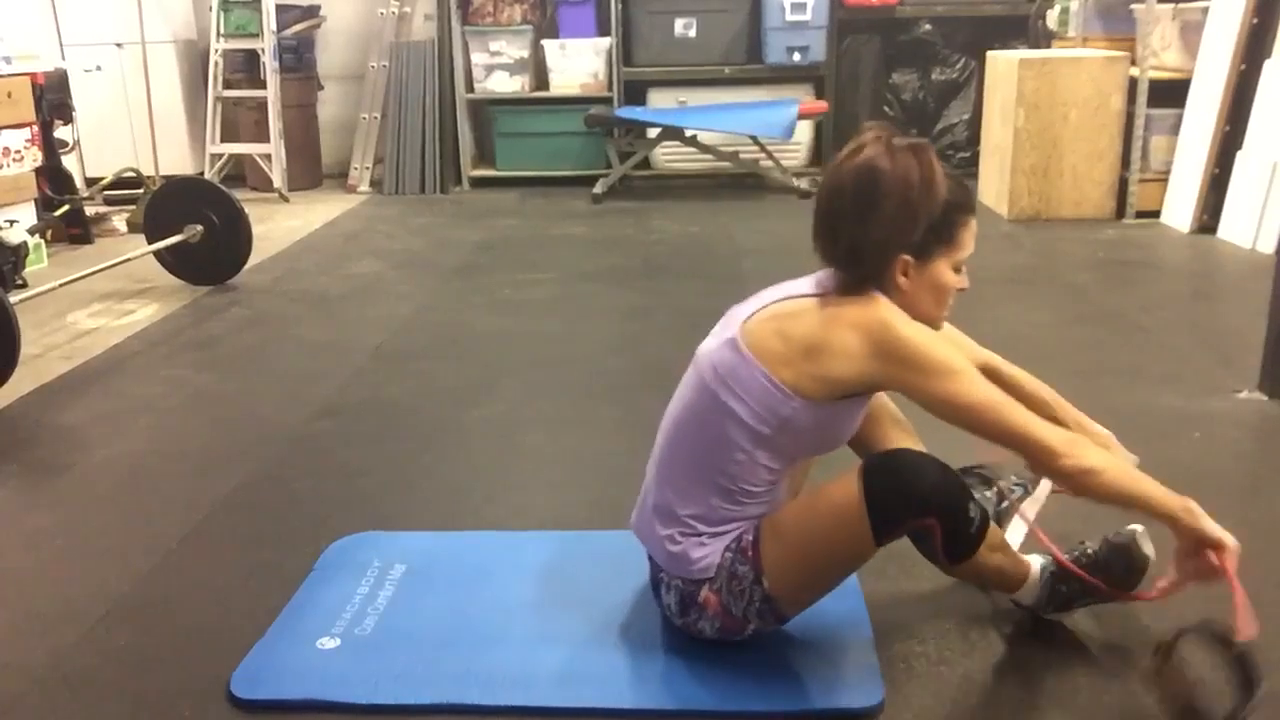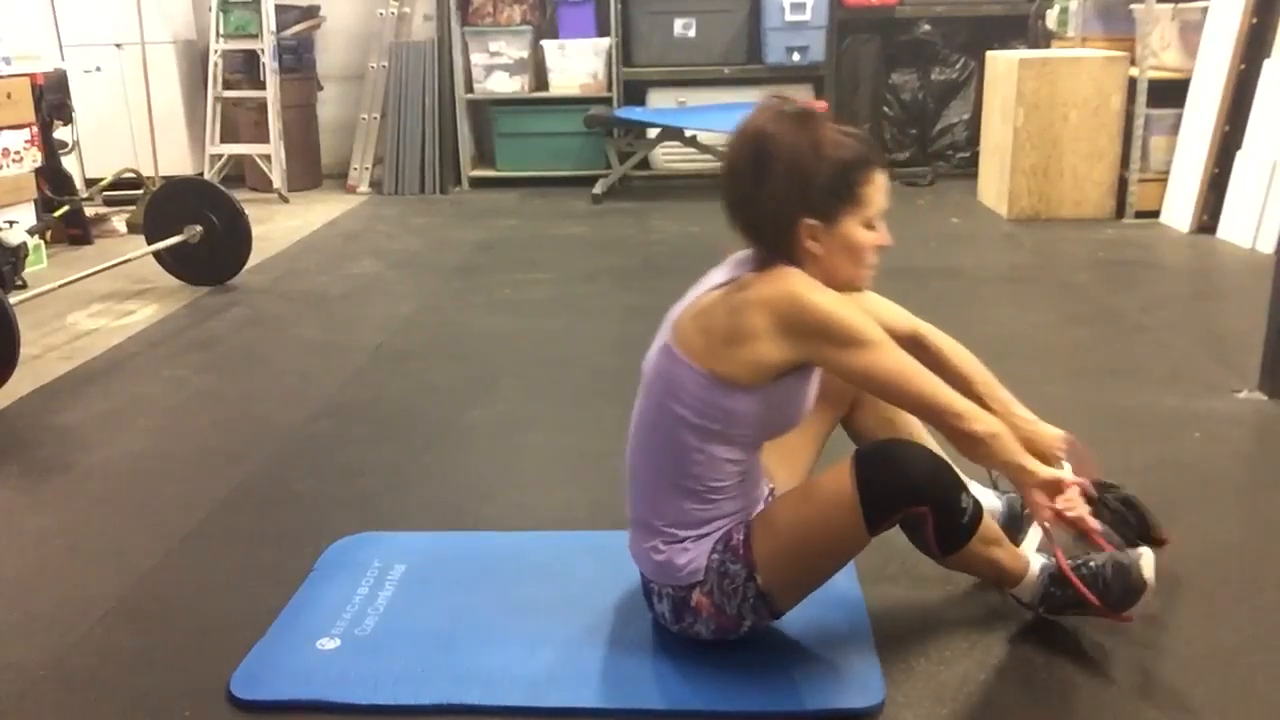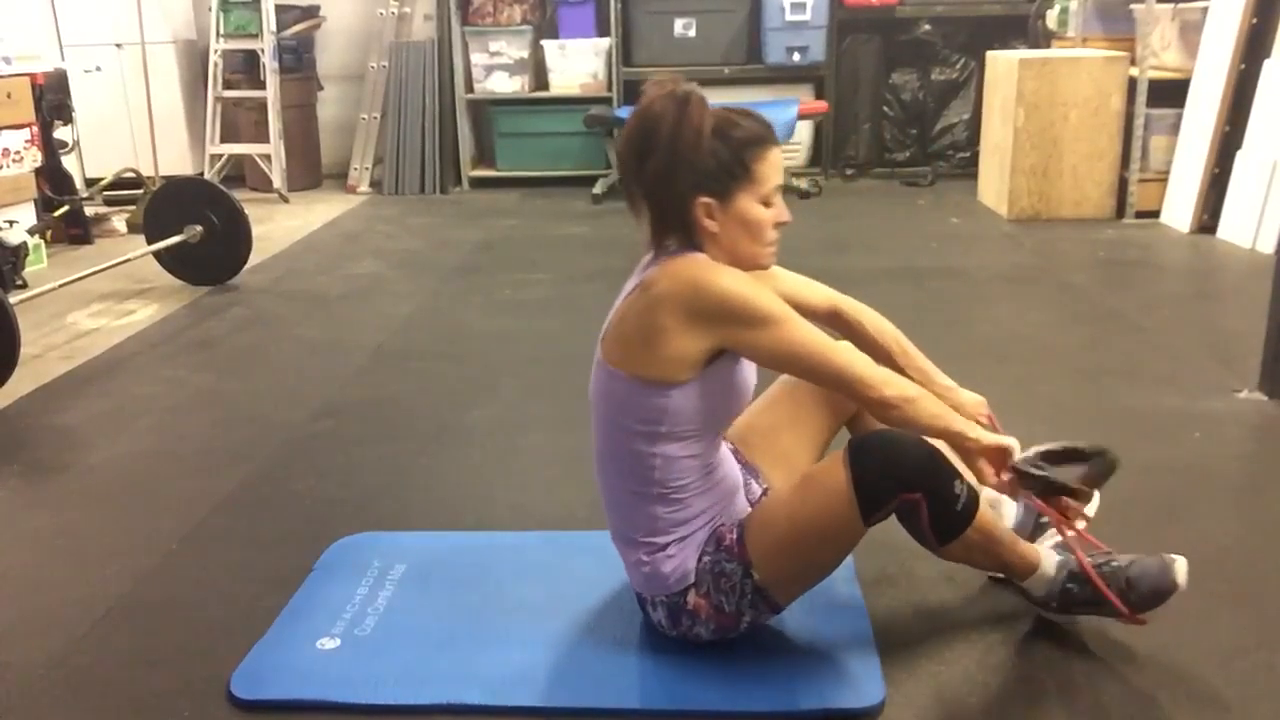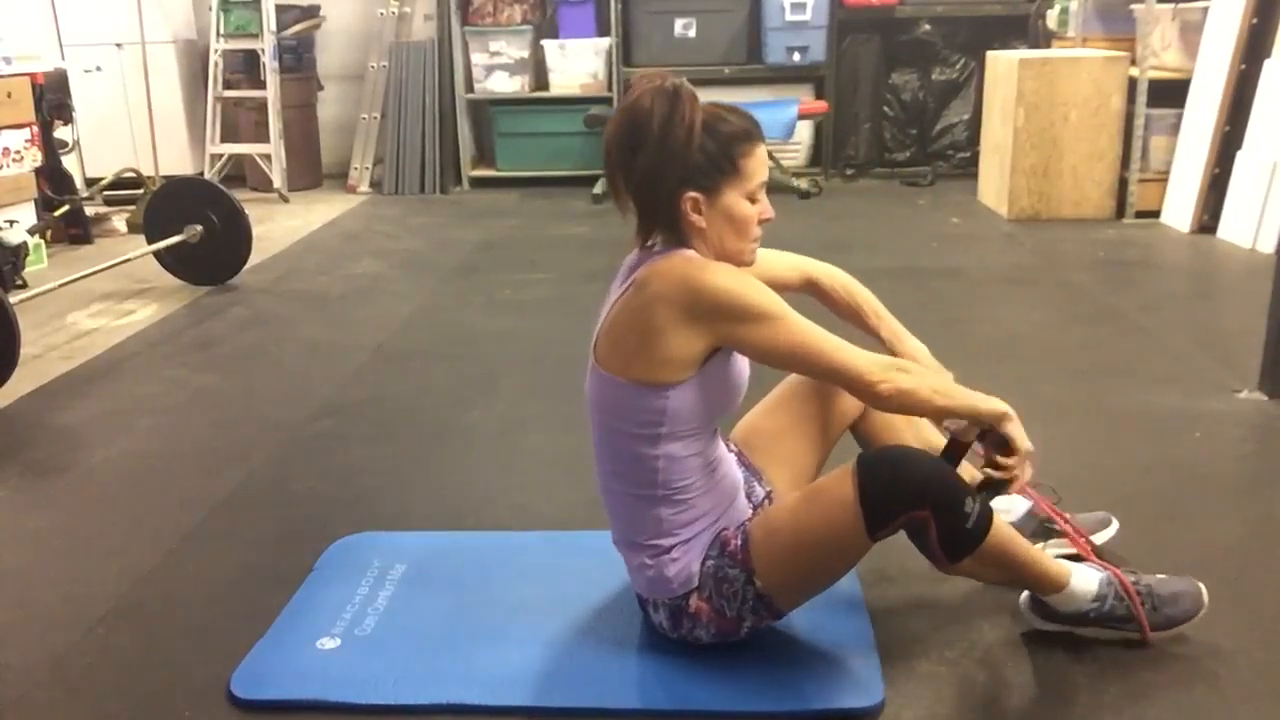
dt=0.4s
person 1, frame 1
left shoulder: (844, 298)
right shoulder: (875, 329)
left elbow: (990, 368)
right elbow: (1057, 458)
left wrist: (1098, 437)
right wrist: (1186, 517)
left hip: (697, 544)
right hip: (711, 588)
right knee: (914, 485)
left ankle: (973, 527)
right ankle: (1034, 587)
person 1, frame 2
left shoulder: (776, 274)
right shoulder: (791, 303)
left elbow: (919, 335)
right elbow: (964, 424)
left wrist: (1024, 425)
right wrist: (1033, 472)
left hip: (709, 532)
right hip: (702, 585)
left knee: (850, 375)
right knee: (903, 472)
left ankle: (984, 513)
right ankle: (1037, 584)
person 1, frame 3
left shoulder: (698, 263)
right shoulder: (701, 289)
left elbow: (844, 313)
right elbow: (882, 395)
left wrist: (948, 395)
right wrist: (971, 437)
left hip: (712, 513)
right hip: (695, 586)
left knee: (847, 370)
right knee: (897, 462)
left ankle: (1001, 519)
right ankle: (1049, 580)
person 1, frame 4
left shoulder: (677, 259)
right shoulder: (695, 286)
left elbow: (821, 277)
right elbow: (877, 382)
left wrist: (919, 360)
right wrist: (990, 410)
left hip: (715, 510)
right hip: (697, 587)
left knee: (846, 379)
right knee: (906, 480)
left ankle: (1005, 520)
right ankle: (1074, 596)
